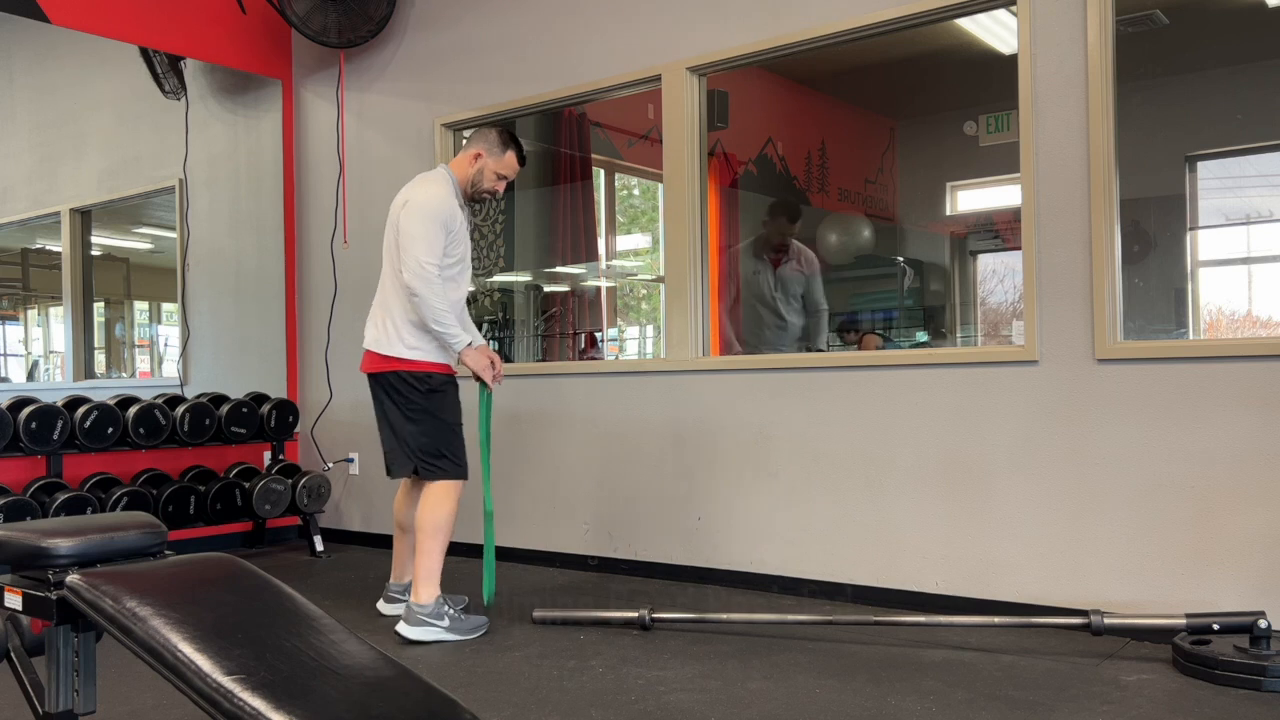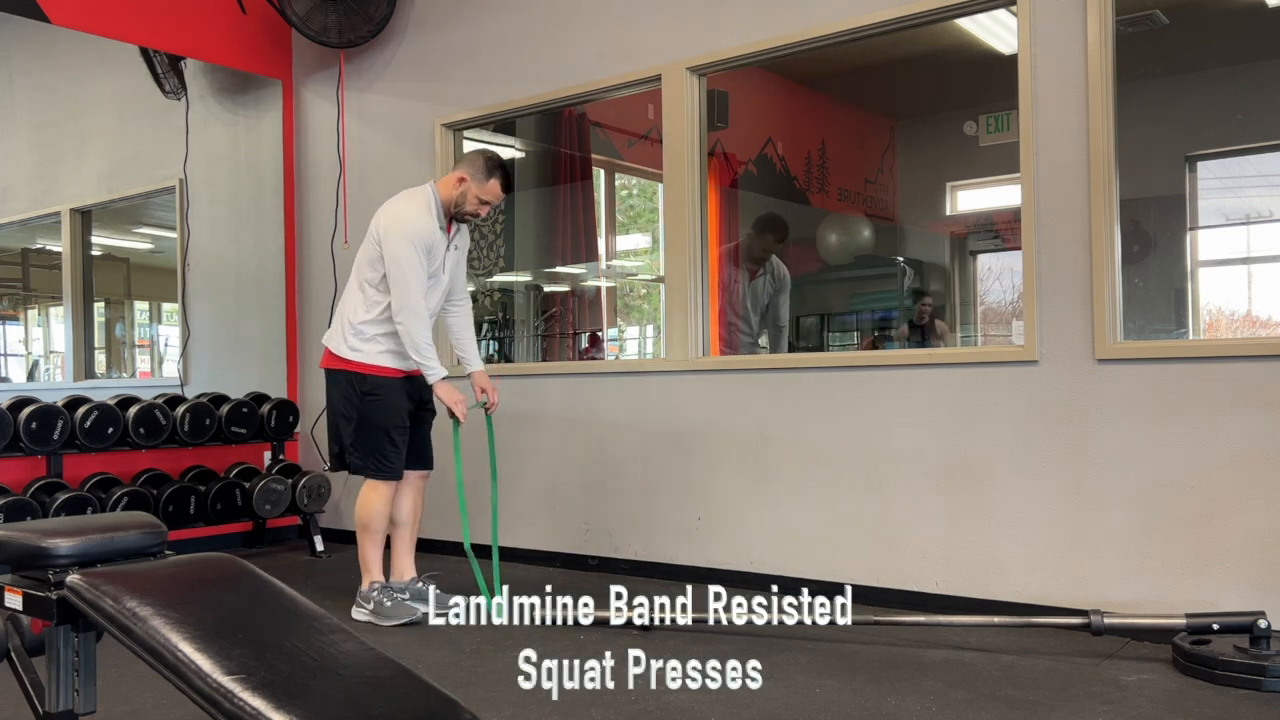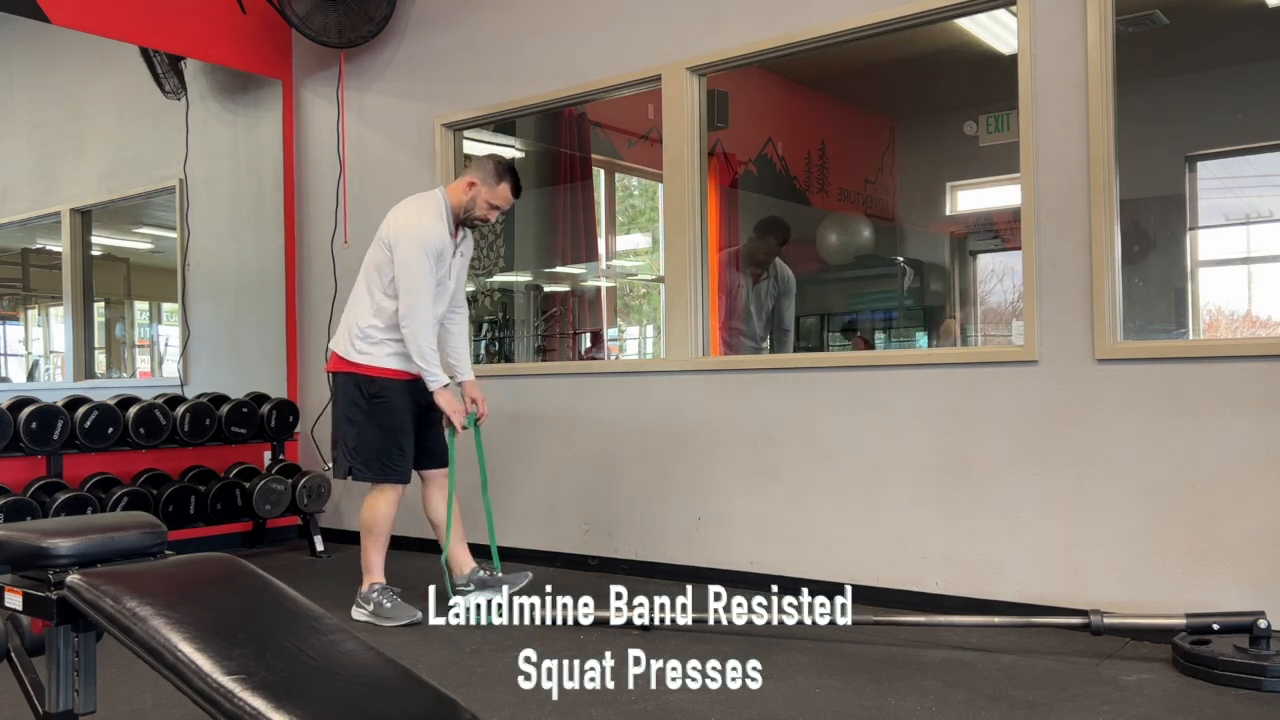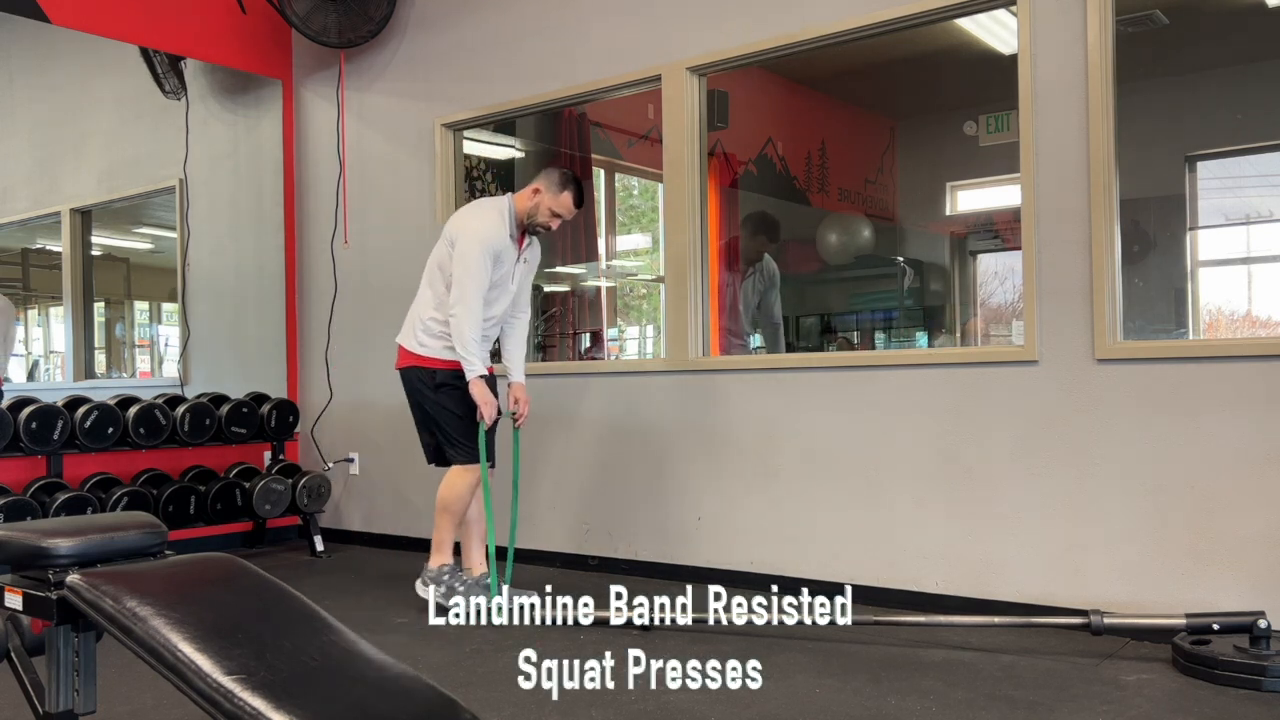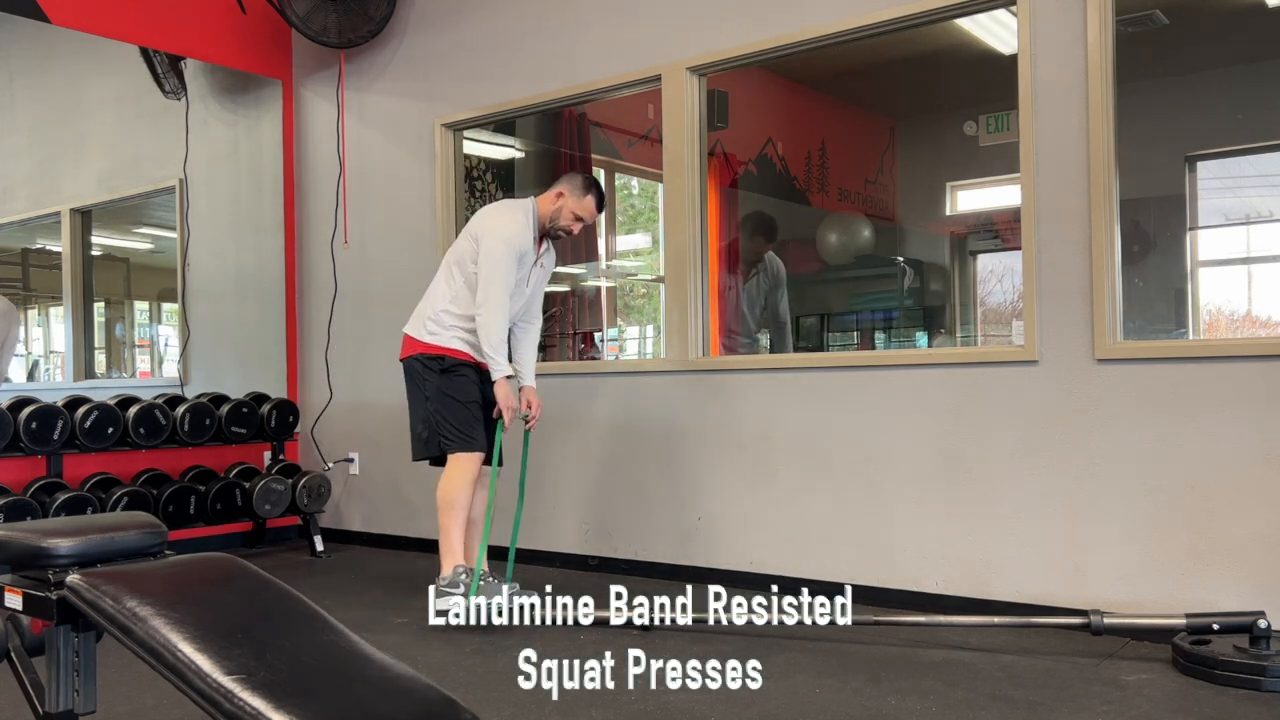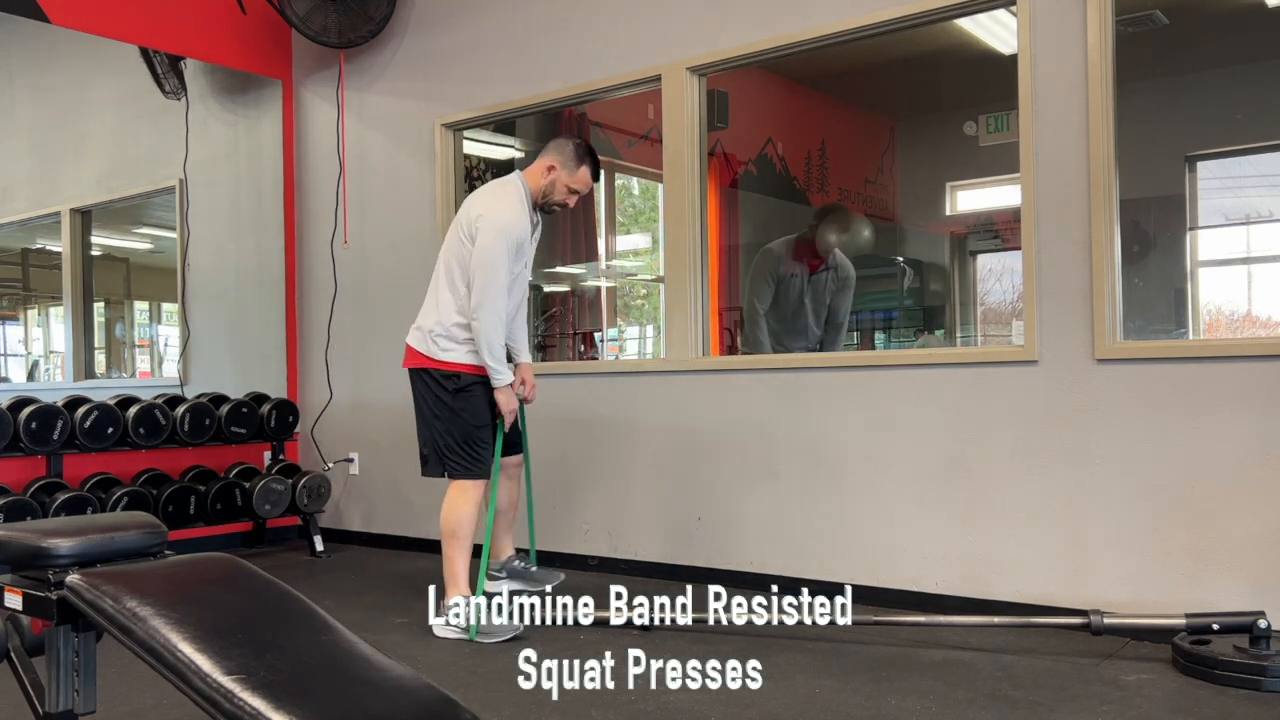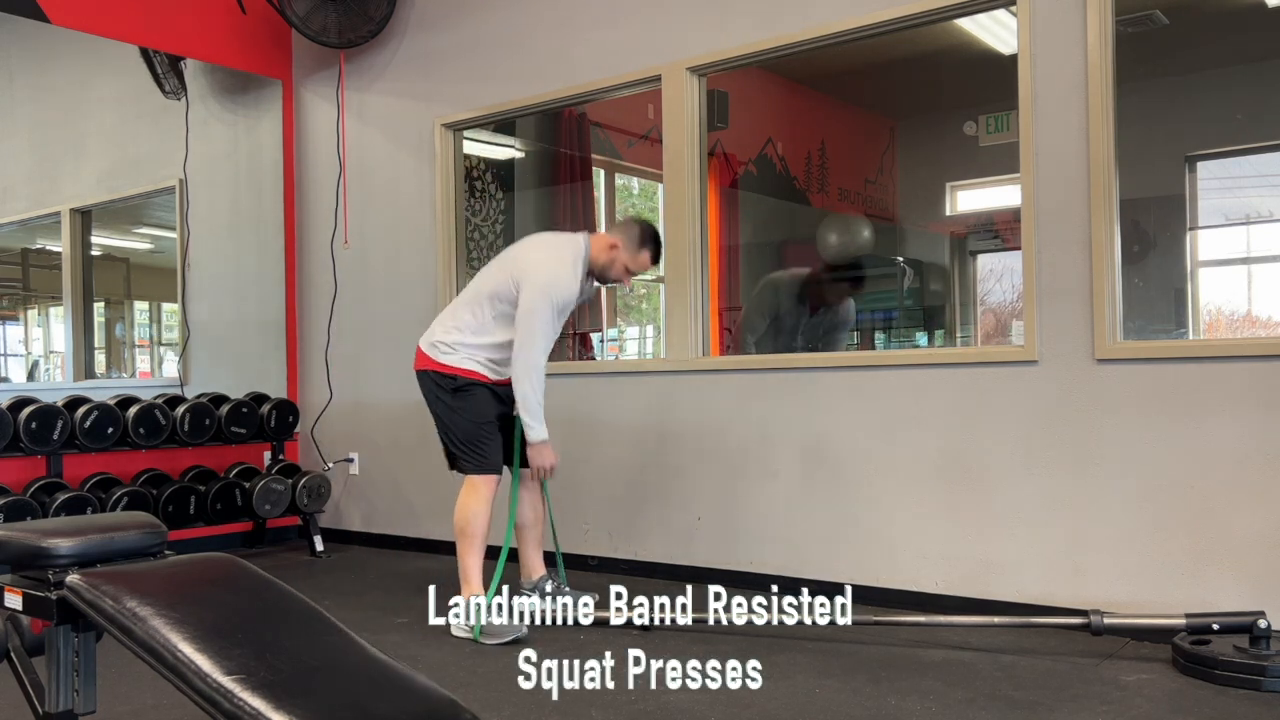
dt=0.7s
person 1, frame 1
left shoulder: (444, 201)
right shoulder: (432, 197)
right elbow: (419, 282)
left wrist: (475, 340)
right wrist: (464, 345)
left hip: (403, 356)
right hip: (412, 359)
left knee: (420, 474)
right knee: (442, 475)
left ankle: (402, 586)
right ankle: (424, 608)
person 1, frame 2
left shoulder: (456, 230)
right shoulder: (409, 218)
left elbow: (456, 304)
right elbow: (408, 310)
left wrist: (476, 368)
right wrist: (439, 379)
left hip: (404, 363)
right hip: (363, 360)
left knee: (416, 471)
right knee: (383, 474)
left ankle: (403, 580)
right ankle: (371, 591)
person 1, frame 3
left shoulder: (462, 236)
right shoulder: (419, 224)
left elbow: (453, 312)
right elbow: (413, 315)
left wrist: (465, 379)
right wrist: (440, 386)
left hip: (409, 367)
right hip: (371, 364)
left knee: (437, 471)
right knee: (389, 479)
left ankle: (467, 576)
right ankle: (372, 592)
person 1, frame 4
left shoulder: (531, 248)
right shoulder: (481, 224)
left elbow: (516, 316)
right elbow: (464, 307)
left wrist: (516, 378)
right wrist: (477, 379)
left hip: (469, 362)
right hip: (431, 356)
left knee: (477, 464)
right knee: (469, 461)
left ankle: (475, 576)
right ankle: (437, 569)
person 1, frame 5
left shoulder: (546, 253)
right shoulder: (505, 223)
left elbow: (527, 321)
right elbow: (491, 306)
left wrist: (528, 382)
right wrist: (502, 378)
left hip: (472, 357)
right hip: (437, 348)
left knee: (483, 463)
right knee: (466, 454)
left ankle: (476, 575)
right ankle: (452, 578)
person 1, frame 6
left shoulder: (529, 213)
right shoulder: (501, 214)
right elbow: (485, 308)
left wrist: (522, 359)
right wrist: (501, 382)
left hip: (476, 357)
right hip: (450, 358)
left knee: (510, 458)
right knee: (470, 476)
left ankle: (503, 563)
right ankle: (455, 608)
person 1, frame 7
left shoulder: (583, 271)
right shoulder: (553, 271)
right elbow: (527, 357)
left wrist: (533, 406)
right wrist: (538, 436)
left hip: (494, 368)
right hip: (451, 363)
left knee: (528, 473)
right knee: (484, 475)
left ankle: (536, 582)
right ankle: (471, 605)
